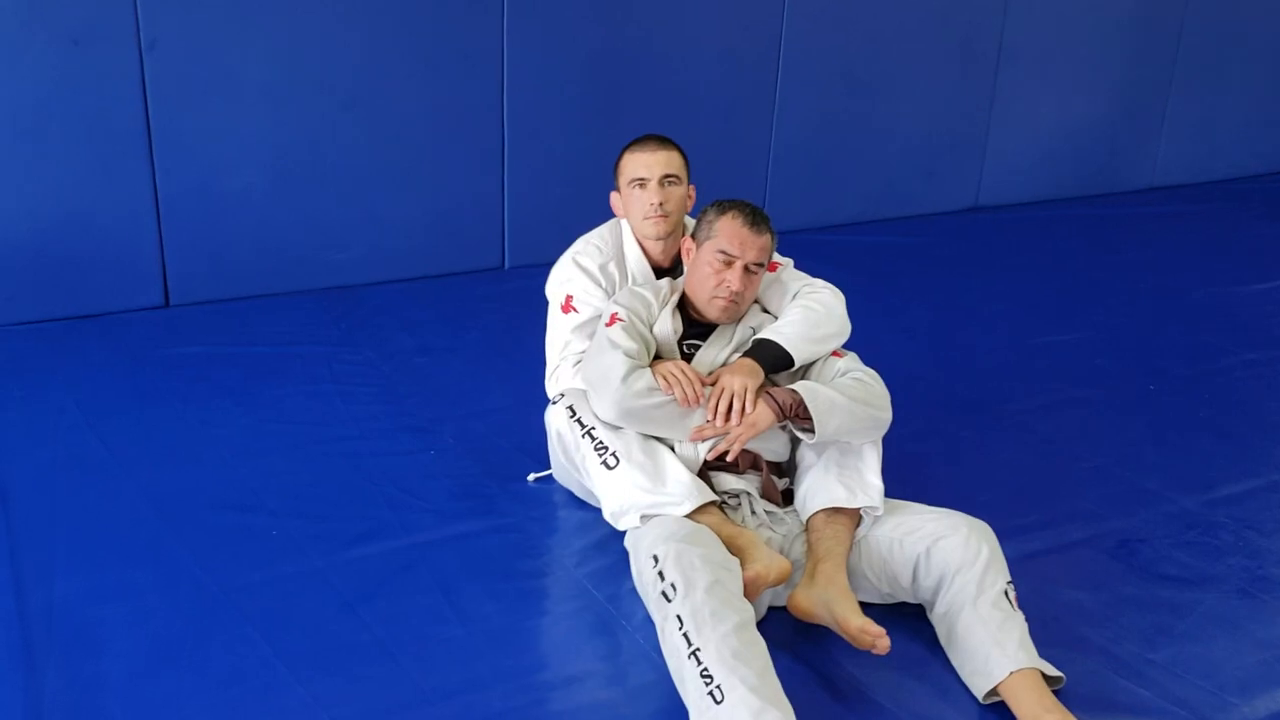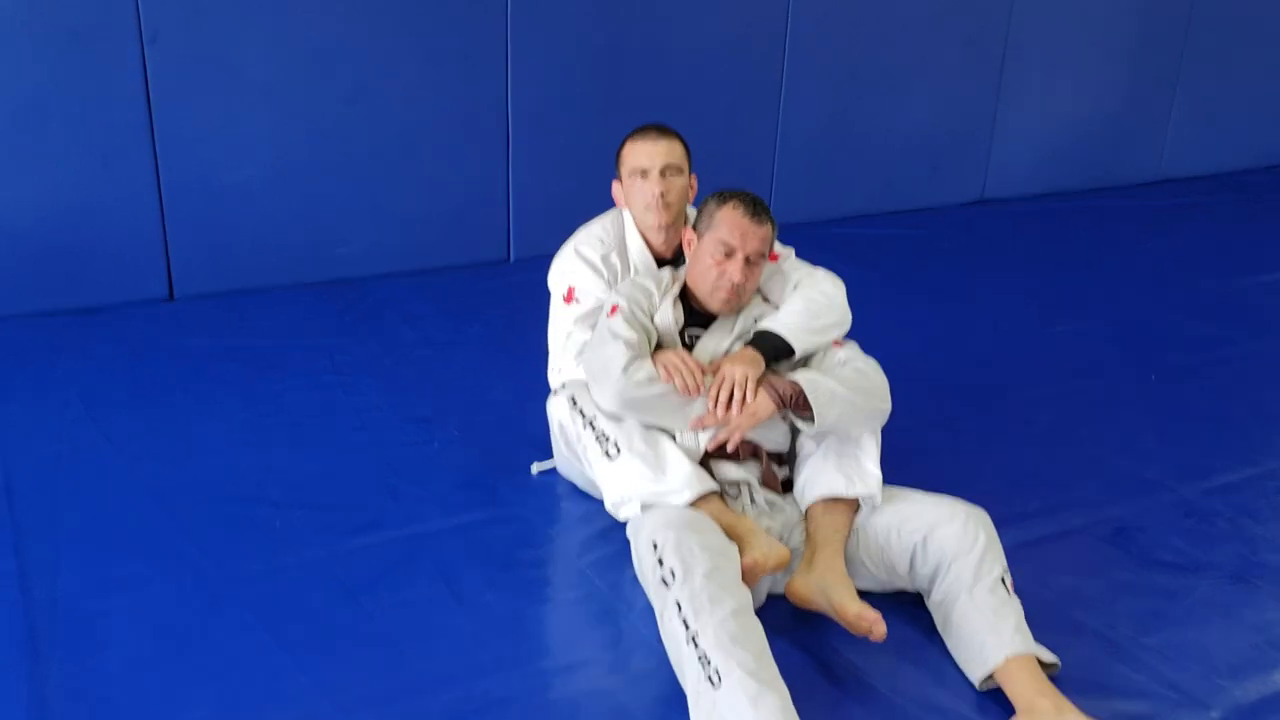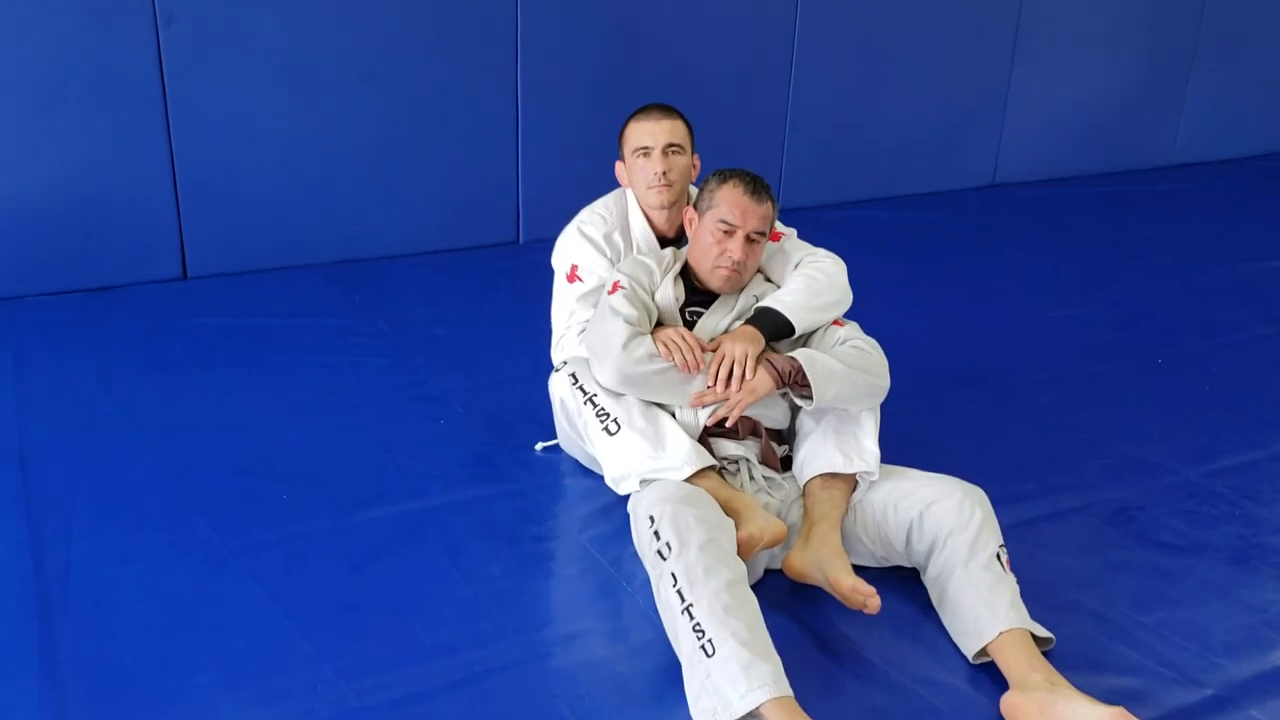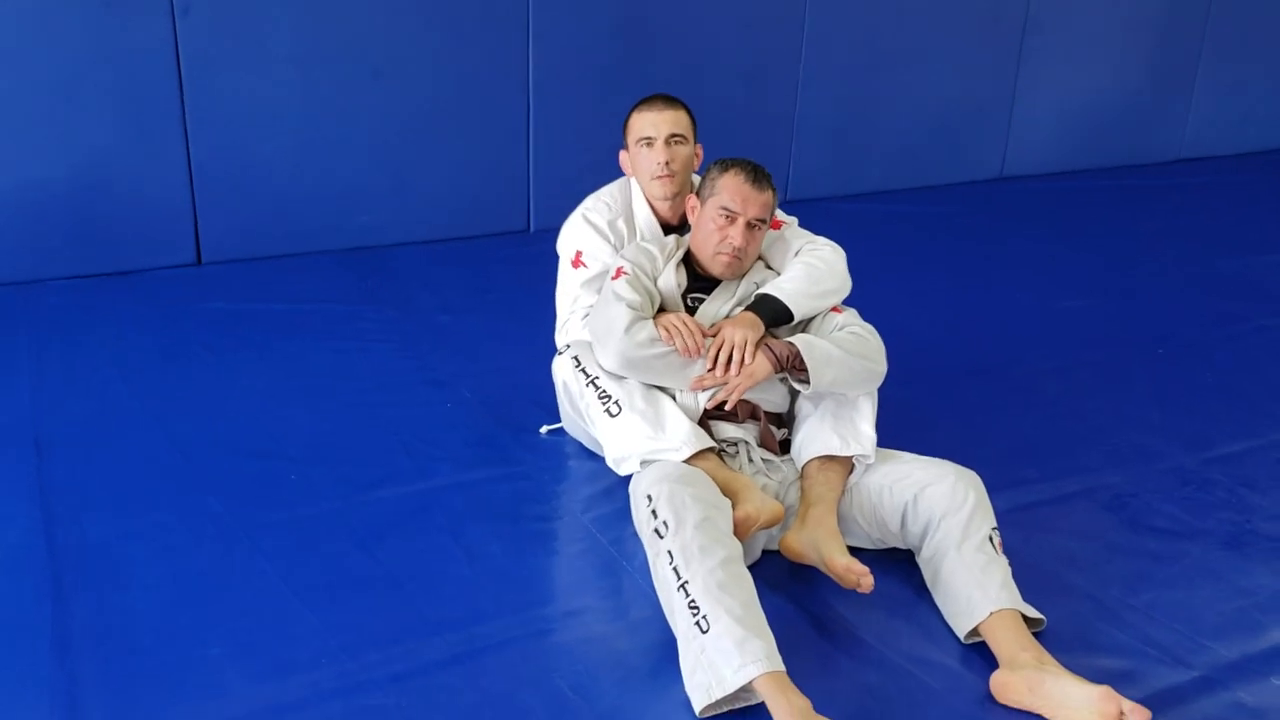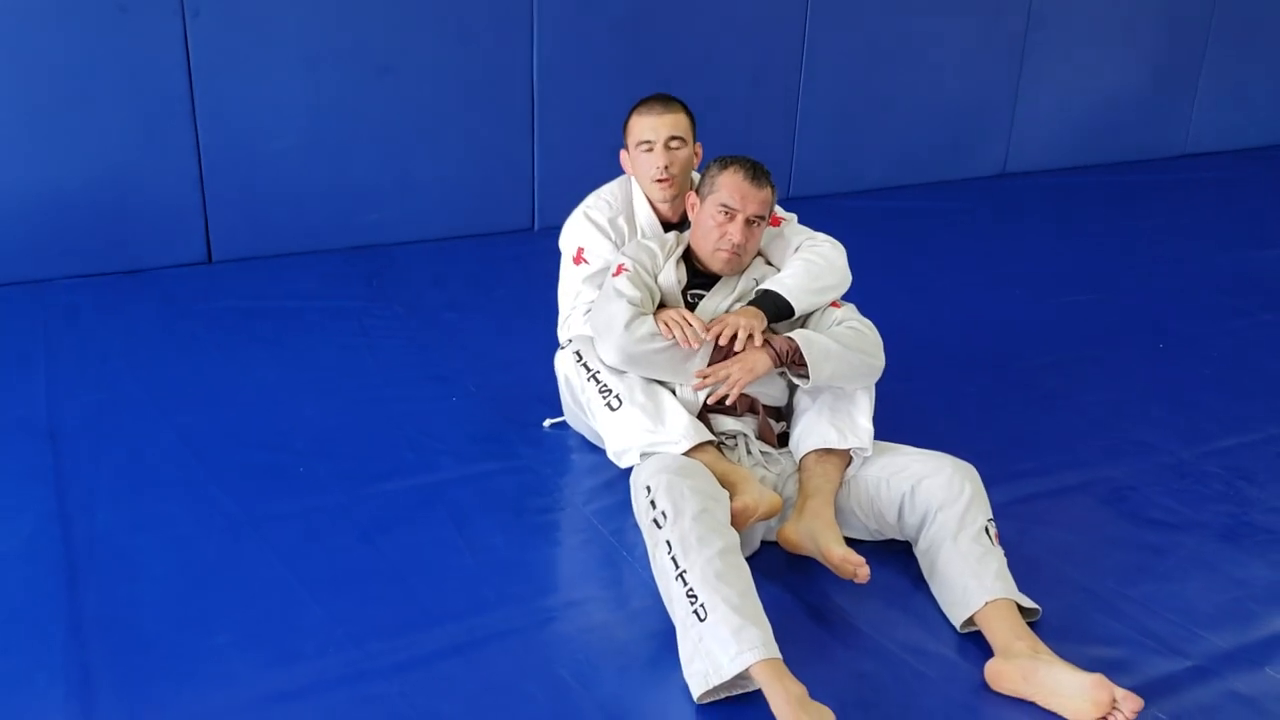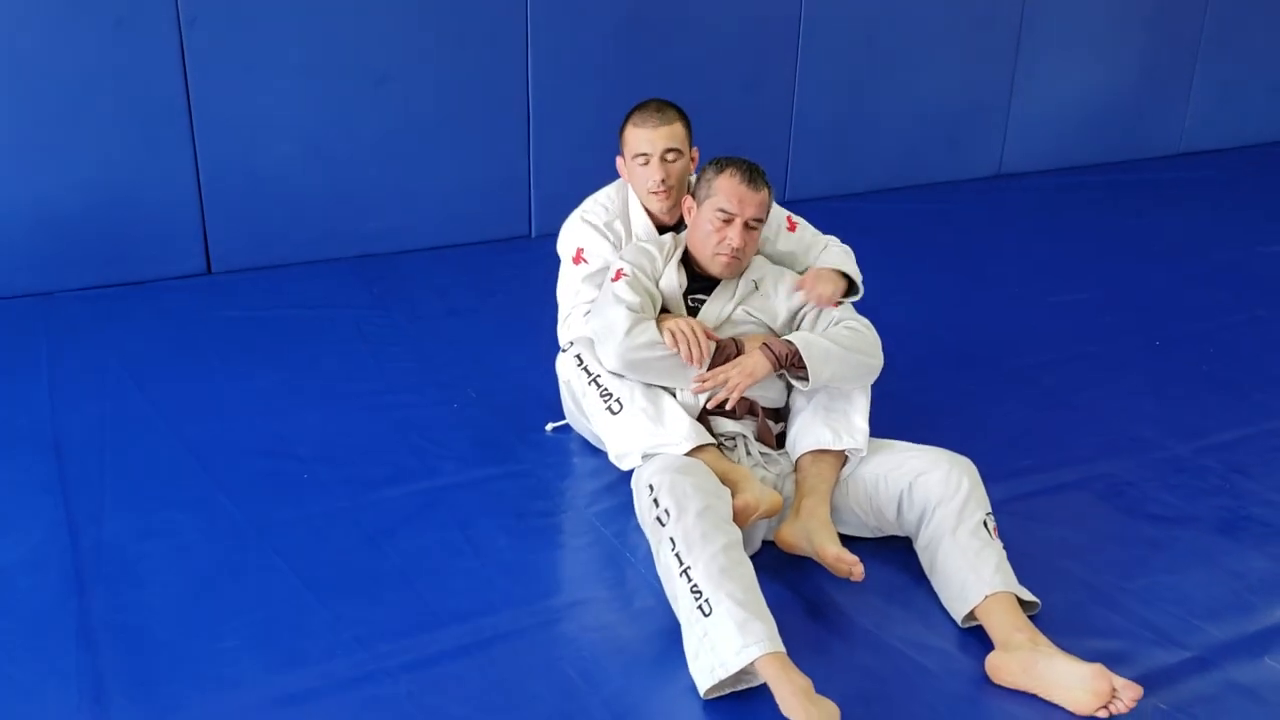
dt=0.3s
person 1, frame 1
left shoulder: (776, 333)
right shoulder: (638, 310)
left elbow: (871, 403)
right elbow: (614, 393)
left wrist: (780, 404)
left hip: (791, 517)
right hip: (688, 521)
left knee: (957, 539)
right knee: (677, 556)
person 1, frame 2
left shoulder: (776, 322)
right shoulder: (641, 300)
left elbow: (870, 391)
right elbow: (614, 383)
left wrist: (780, 393)
right wrist: (731, 409)
left hip: (789, 507)
right hip: (690, 511)
left knee: (955, 526)
right knee: (676, 544)
person 1, frame 3
left shoulder: (779, 300)
right shoulder: (642, 279)
left elbow: (869, 369)
right elbow: (615, 361)
left wrist: (779, 370)
right wrist: (728, 386)
left hip: (792, 483)
right hip: (694, 485)
left knee: (953, 503)
right knee: (670, 515)
person 1, frame 4
right shoulder: (645, 265)
left elbow: (867, 356)
right elbow: (618, 344)
left wrist: (778, 356)
left hip: (789, 466)
right hip: (695, 470)
left knee: (947, 487)
right knee: (668, 495)
left ankle: (1025, 663)
person 1, frame 5
left shoulder: (780, 283)
right shoulder: (646, 261)
left elbow: (865, 350)
right elbow: (619, 339)
left wrist: (777, 351)
right wrist: (725, 355)
left hip: (791, 459)
right hip: (695, 463)
left knee: (944, 480)
right knee: (666, 485)
left ankle: (1020, 653)
person 1, frame 6
left shoulder: (779, 284)
right shoulder: (643, 264)
left elbow: (863, 350)
right elbow: (619, 345)
left wrist: (773, 354)
right wrist: (726, 353)
left hip: (793, 457)
right hip: (697, 464)
left knee: (943, 474)
right knee: (669, 486)
left ankle: (1019, 644)
person 2, frame 1
right shoulder: (587, 264)
left elbow: (825, 304)
right elbow: (565, 373)
left wrist: (756, 360)
right wrist: (643, 370)
left hip: (716, 431)
right hip: (624, 442)
right knee: (571, 411)
right ankle: (742, 543)
person 2, frame 2
right shoulder: (589, 254)
left elbow: (825, 296)
right elbow: (568, 365)
left wrist: (758, 351)
right wrist: (644, 360)
left hip: (718, 420)
right hip: (630, 429)
right knee: (574, 404)
right ankle: (741, 532)
person 2, frame 3
right shoulder: (592, 233)
left elbow: (827, 274)
right elbow: (571, 342)
left wrist: (756, 329)
right wrist: (645, 339)
right hip: (634, 418)
right knee: (575, 379)
left ankle: (821, 540)
right ankle: (742, 511)
person 2, frame 4
right shoulder: (597, 220)
left elbow: (827, 264)
right elbow: (575, 327)
left wrist: (756, 316)
right wrist: (646, 322)
left hip: (721, 382)
right hip: (638, 395)
right knee: (577, 363)
left ankle: (818, 522)
right ankle: (739, 489)
person 2, frame 5
right shoulder: (598, 218)
left elbow: (827, 259)
right elbow: (579, 320)
left wrist: (759, 308)
right wrist: (647, 318)
right hip: (638, 386)
right knee: (579, 355)
left ankle: (815, 511)
right ankle: (737, 480)
person 2, frame 6
right shoulder: (594, 222)
left elbow: (828, 252)
right elbow: (578, 322)
left wrist: (834, 276)
right wrist: (652, 324)
right hip: (638, 388)
right knee: (580, 359)
left ankle: (810, 512)
right ankle: (737, 481)
